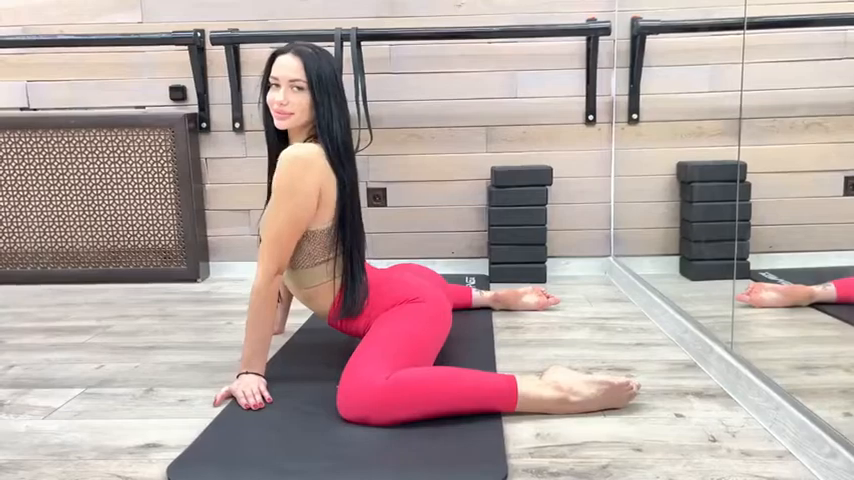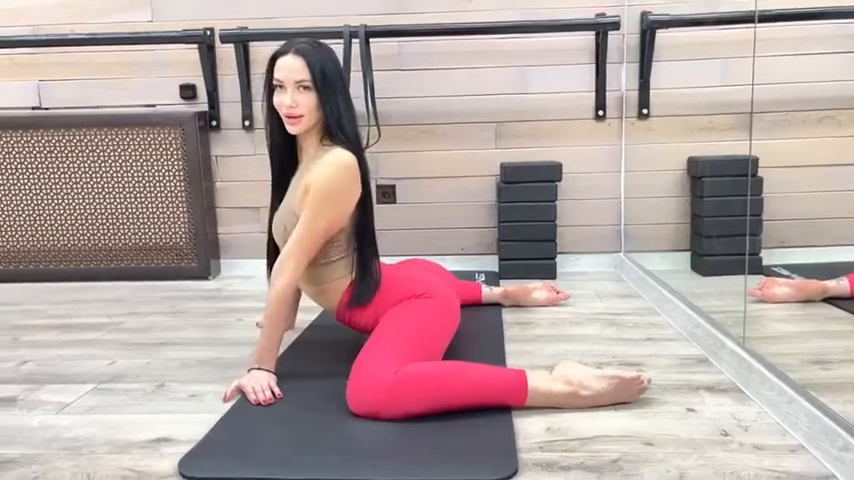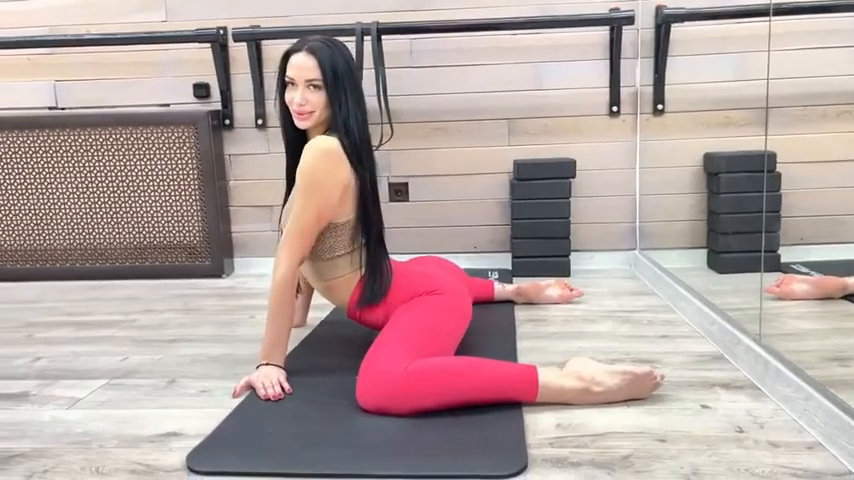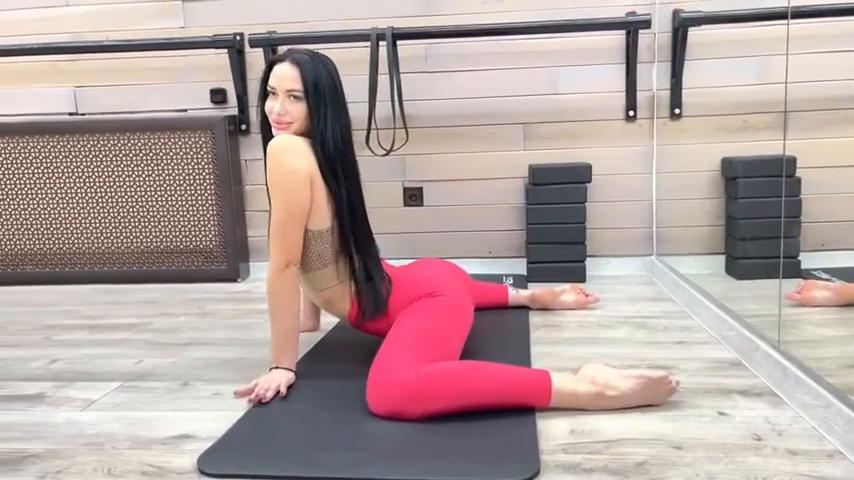
dt=0.7s
person 1, frame 1
left shoulder: (299, 160)
right shoulder: (315, 156)
left elbow: (267, 272)
right elbow: (290, 259)
left wrist: (251, 369)
right wrist: (278, 317)
left hip: (404, 303)
right hip: (388, 287)
left knee: (361, 398)
left ankle: (550, 390)
right ankle: (494, 297)
person 1, frame 2
left shoulder: (335, 165)
right shoulder: (303, 156)
left elbow: (288, 269)
right elbow: (297, 263)
left wrist: (262, 365)
right wrist: (284, 317)
left hip: (412, 297)
right hip: (398, 285)
left knee: (371, 393)
left ankle: (560, 384)
right ankle: (501, 293)
person 1, frame 3
left shoulder: (323, 153)
right shoulder: (328, 149)
left elbow: (289, 261)
right elbow: (311, 254)
left wrist: (270, 360)
right wrist: (298, 311)
left hip: (423, 296)
right hip: (415, 280)
left knee: (381, 387)
left ankle: (573, 381)
right ankle: (515, 290)
person 1, frame 4
left shoulder: (287, 152)
right shoulder: (316, 152)
left elbow: (284, 264)
right elbow: (315, 257)
left wrist: (282, 364)
right wrist: (310, 315)
left hip: (425, 296)
right hip: (417, 282)
left knee: (393, 393)
left ankle: (589, 387)
right ankle: (532, 296)
